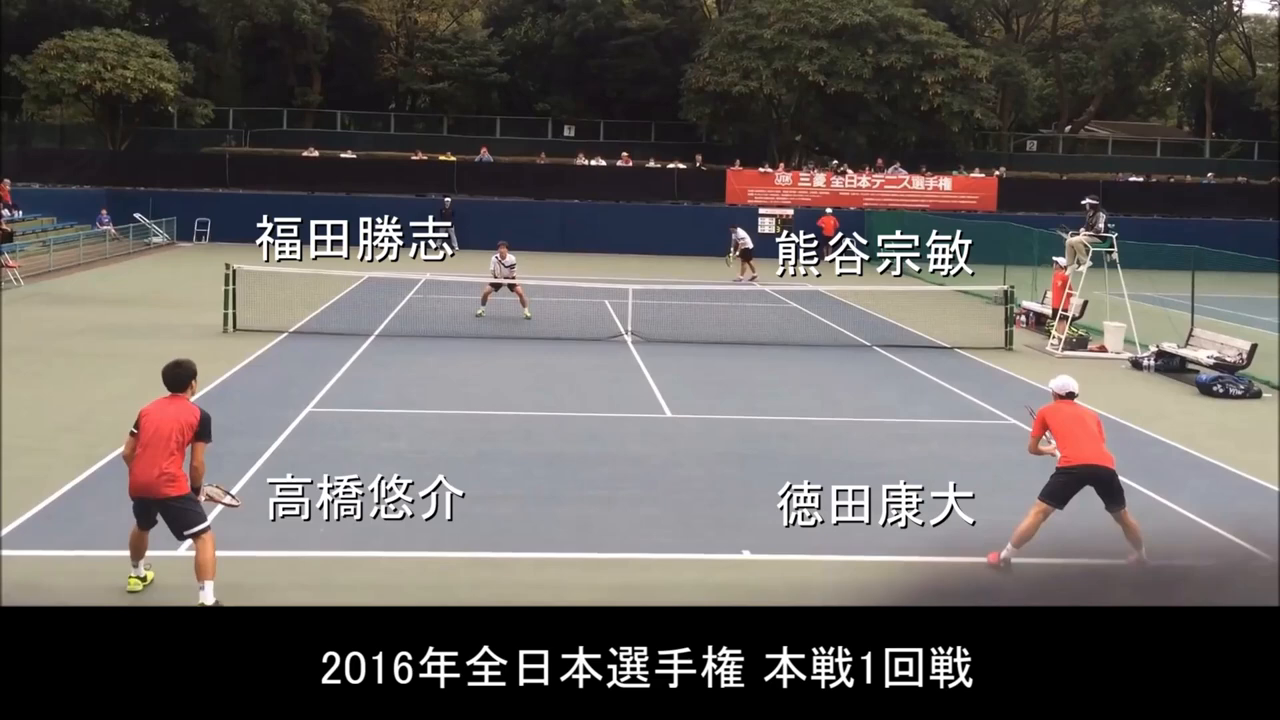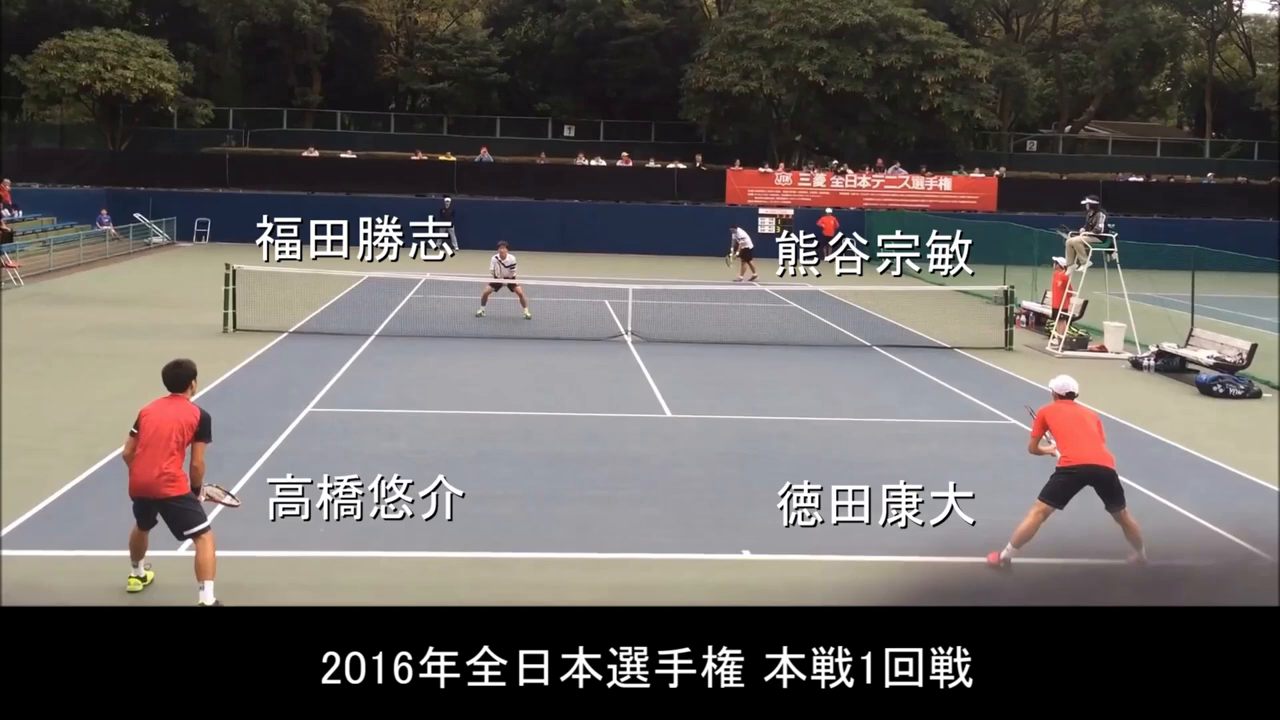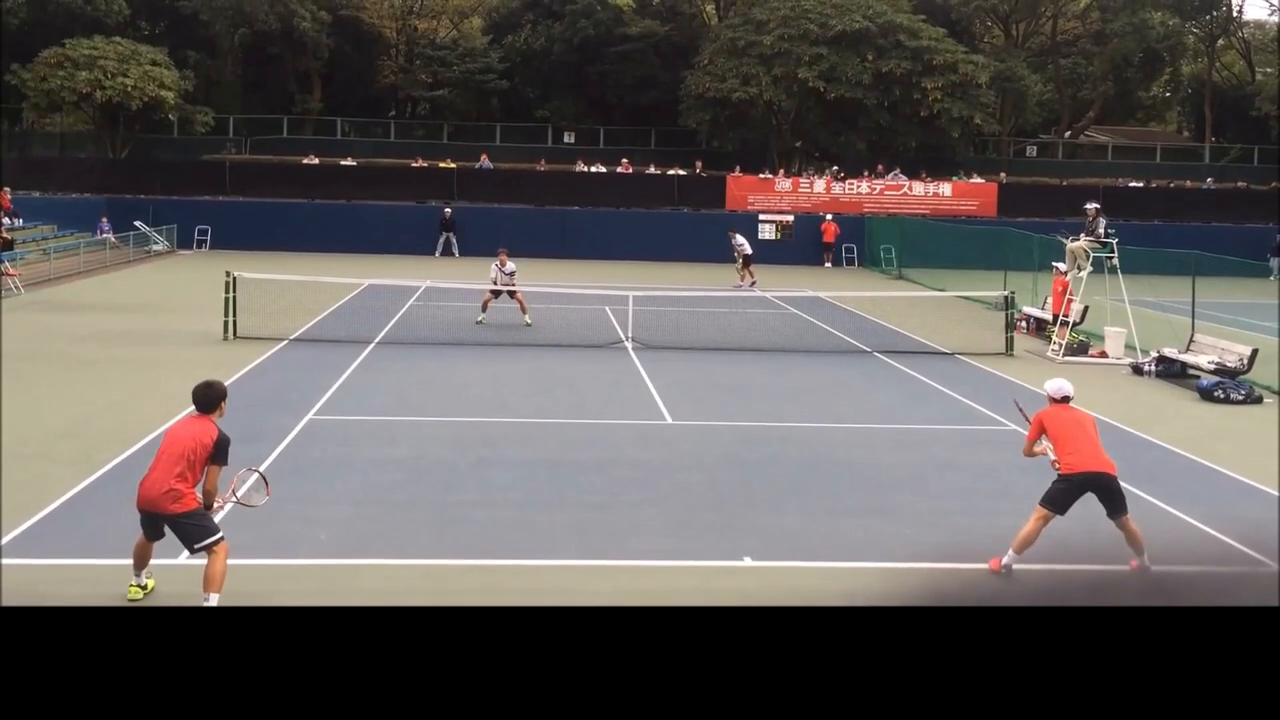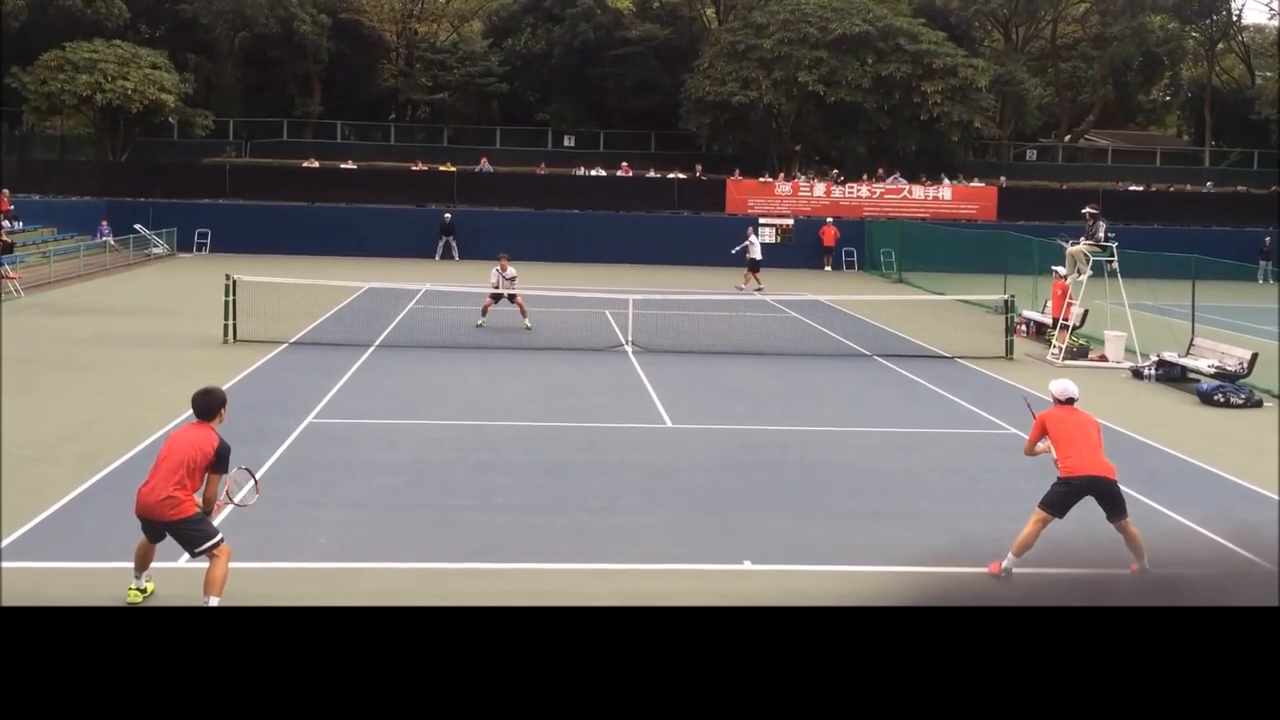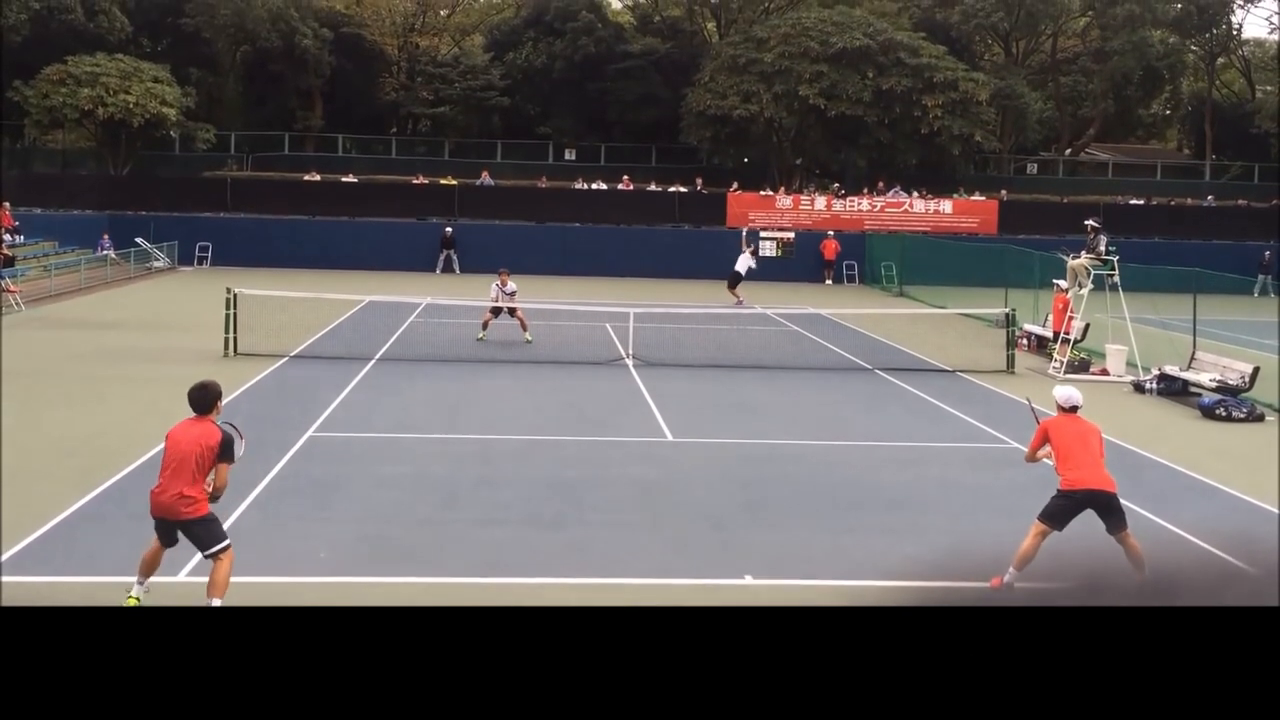
dt=1s
person 1, frame 1
left shoulder: (147, 410)
right shoulder: (199, 416)
left elbow: (127, 453)
right elbow: (197, 463)
right wrist: (196, 490)
left hip: (138, 483)
right hip: (170, 486)
left knee: (142, 527)
right knee: (204, 538)
left ankle: (137, 575)
right ankle: (207, 599)
person 1, frame 2
left shoulder: (147, 410)
right shoulder: (199, 416)
left elbow: (127, 453)
right elbow: (197, 464)
right wrist: (196, 490)
left hip: (138, 483)
right hip: (170, 486)
left knee: (142, 526)
right knee: (204, 538)
left ankle: (137, 575)
right ankle: (206, 599)
person 1, frame 3
left shoulder: (179, 425)
right shoulder: (219, 438)
right elbow: (210, 487)
left wrist: (195, 499)
right wrist: (209, 507)
left hip: (146, 494)
right hip: (176, 501)
left knee: (148, 537)
right knee: (219, 550)
left ankle: (138, 583)
right ankle: (210, 603)
person 1, frame 4
left shoulder: (177, 433)
right shoulder: (220, 446)
right elbow: (210, 495)
left wrist: (195, 502)
right wrist: (207, 512)
left hip: (144, 502)
right hip: (174, 508)
left knee: (151, 538)
right knee: (220, 553)
left ankle: (137, 587)
right ankle: (210, 604)
person 1, frame 5
left shoulder: (175, 430)
right shoulder: (223, 437)
right elbow: (220, 484)
right wrist: (213, 496)
left hip: (160, 501)
right hip: (192, 507)
left knee: (161, 543)
right knee: (224, 557)
left ankle: (135, 595)
right ankle: (213, 604)
person 2, frame 1
left shoulder: (1046, 411)
right shoulder: (1091, 414)
left elbow: (1032, 448)
left wrist: (1050, 449)
left hip: (1072, 466)
right hip: (1105, 466)
left knee: (1038, 512)
right knee: (1122, 515)
left ankle: (1004, 557)
right ankle: (1140, 555)
person 2, frame 2
left shoulder: (1046, 411)
right shoulder: (1091, 414)
left elbow: (1032, 448)
left wrist: (1050, 449)
left hip: (1072, 466)
right hip: (1105, 466)
left knee: (1038, 512)
right knee: (1122, 515)
left ankle: (1004, 556)
right ankle: (1141, 555)
person 2, frame 3
left shoulder: (1043, 415)
right shoulder: (1087, 417)
left elbow: (1027, 451)
left wrist: (1042, 450)
left hip: (1074, 472)
right hip: (1105, 472)
left knee: (1039, 518)
right knee: (1124, 522)
left ankle: (1005, 563)
right ankle: (1143, 562)
person 2, frame 4
left shoulder: (1046, 416)
right shoulder: (1091, 420)
left elbow: (1028, 450)
left wrist: (1045, 448)
left hip: (1074, 476)
right hip: (1105, 475)
left knee: (1038, 520)
right knee: (1124, 525)
left ankle: (1005, 567)
right ankle: (1143, 566)
person 2, frame 5
left shoulder: (1049, 425)
right shoulder: (1094, 429)
left elbow: (1029, 457)
left wrist: (1046, 453)
left hip: (1074, 489)
right hip: (1105, 488)
left knee: (1037, 532)
right knee: (1124, 537)
left ankle: (1007, 580)
right ankle: (1144, 579)
